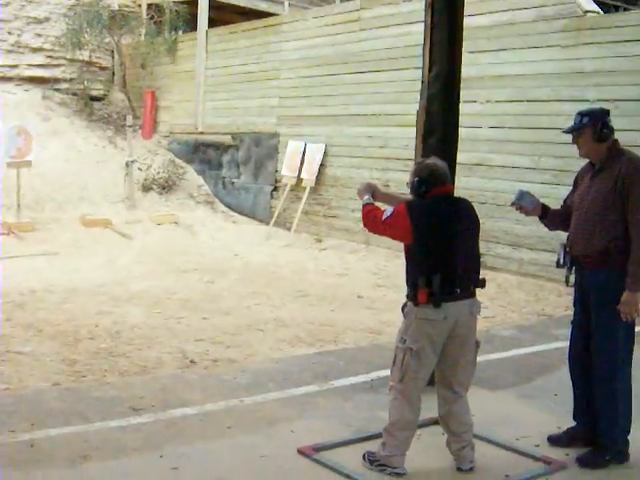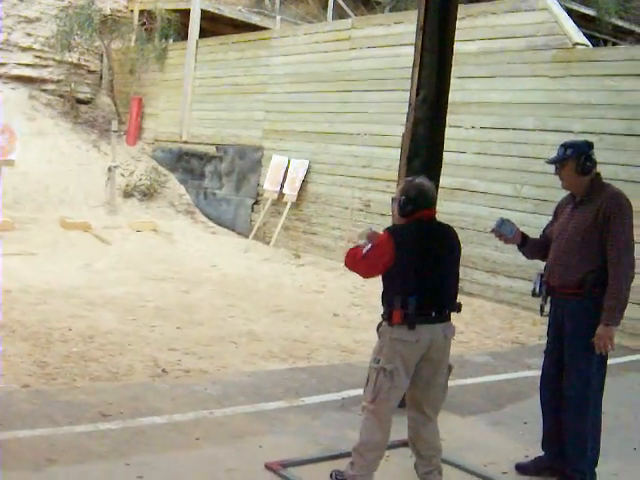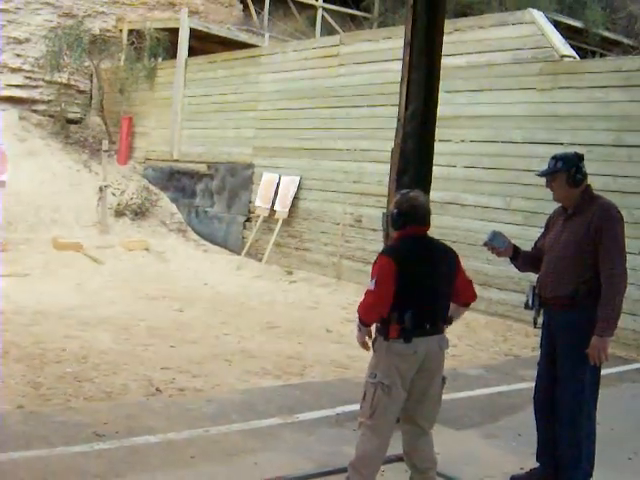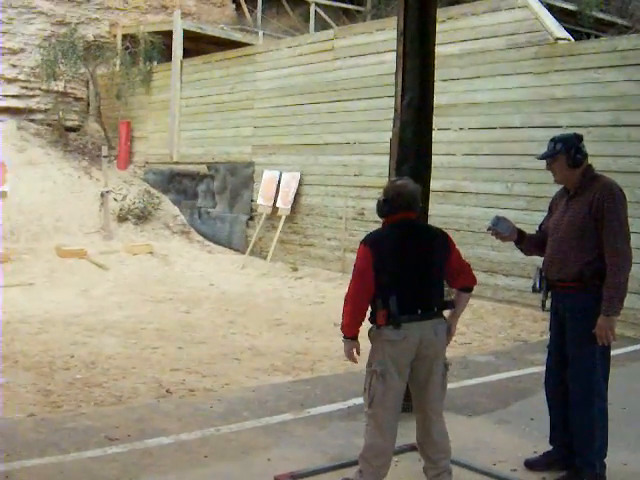
dt=0.7s
person 1, frame 1
right shoulder: (586, 173)
right elbow: (568, 219)
right wrist: (541, 212)
right hip: (584, 274)
left knee: (610, 361)
right knee: (580, 355)
right ankle: (587, 426)
person 1, frame 2
left shoulder: (612, 202)
right shoulder: (566, 204)
left elbow: (621, 267)
right elbow: (547, 249)
left wrist: (609, 321)
right wrist: (521, 241)
left hip: (588, 308)
right hip: (559, 304)
left knee: (581, 392)
right knee: (551, 386)
person 1, frame 3
left shoulder: (603, 214)
right shoulder: (558, 215)
left elbow: (614, 278)
right elbow: (539, 261)
left wrist: (603, 332)
right wrist: (513, 253)
left hip: (581, 318)
right hip: (552, 316)
left knee: (575, 403)
right knee: (545, 398)
person 1, frame 4
left shoulder: (605, 192)
right shoulder: (561, 197)
left elbow: (618, 258)
right elbow: (544, 243)
left wrist: (609, 311)
right wrist: (517, 236)
left hip: (588, 300)
right hip: (561, 299)
left knee: (586, 385)
right knee: (557, 381)
right ankle: (563, 450)
person 2, frame 1
left shoulder: (415, 214)
right shoulder: (465, 210)
left elbow: (374, 221)
left wrist: (367, 199)
right wrist: (383, 195)
left hip: (428, 310)
right hip: (465, 307)
left knee: (406, 387)
right knee: (455, 386)
left ankle: (391, 457)
right ankle: (464, 454)
person 2, frame 2
left shoulder: (395, 238)
right shoulder: (449, 237)
left elbow: (360, 263)
left wrist: (367, 245)
left hip: (403, 332)
right hip: (440, 330)
left knee: (379, 407)
right knee: (426, 408)
person 2, frame 3
left shoulder: (392, 255)
right shoulder: (447, 254)
left elbow: (375, 304)
right elbow: (465, 297)
left wrist: (363, 325)
left hip: (398, 346)
right hip: (433, 344)
left knee: (376, 421)
right knee: (420, 420)
person 2, frame 4
left shoulder: (374, 243)
right shoulder: (438, 239)
left elbow: (358, 294)
right elbow: (465, 281)
left wrist: (349, 335)
right wrist: (452, 319)
left hip: (393, 333)
right hip: (433, 329)
left knee: (382, 411)
right knee: (431, 408)
